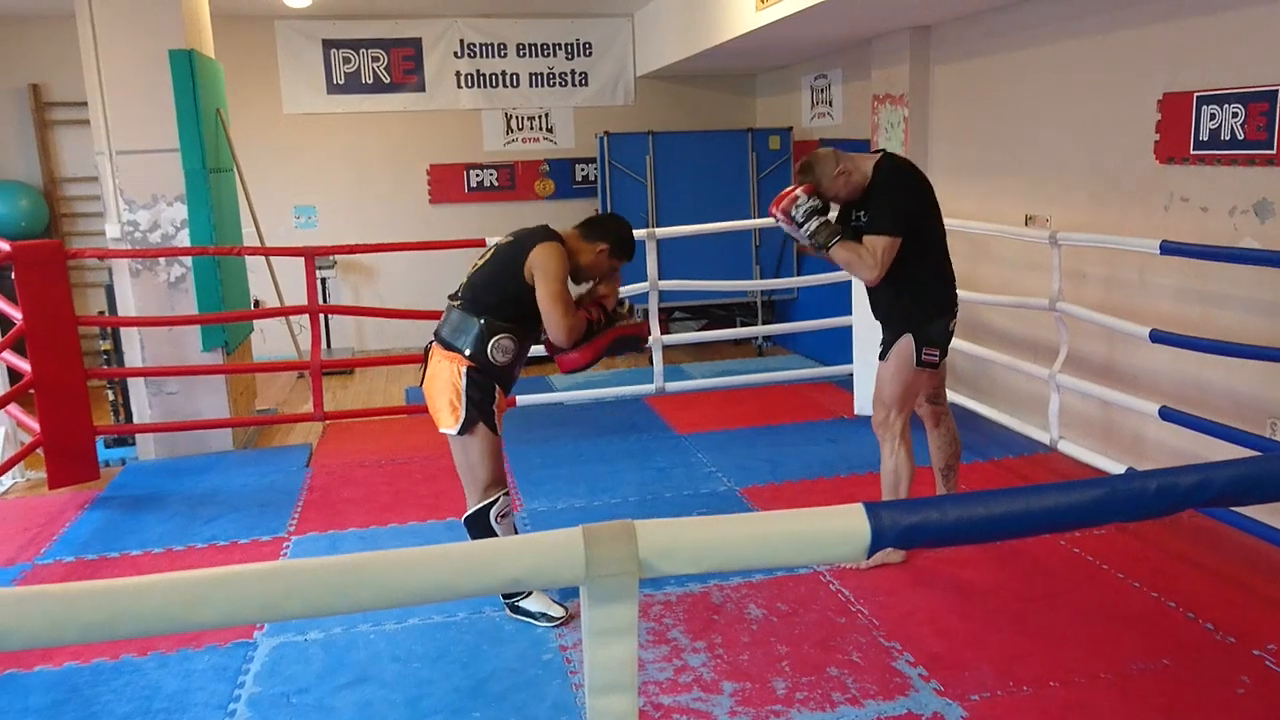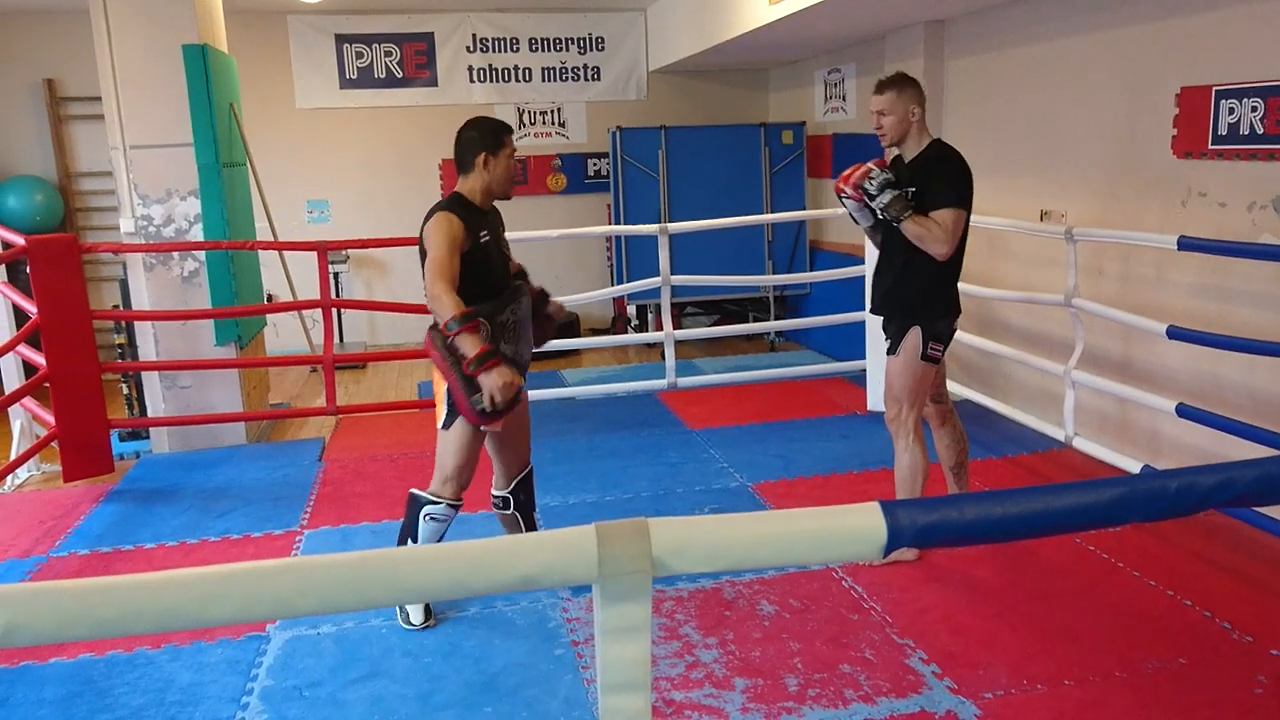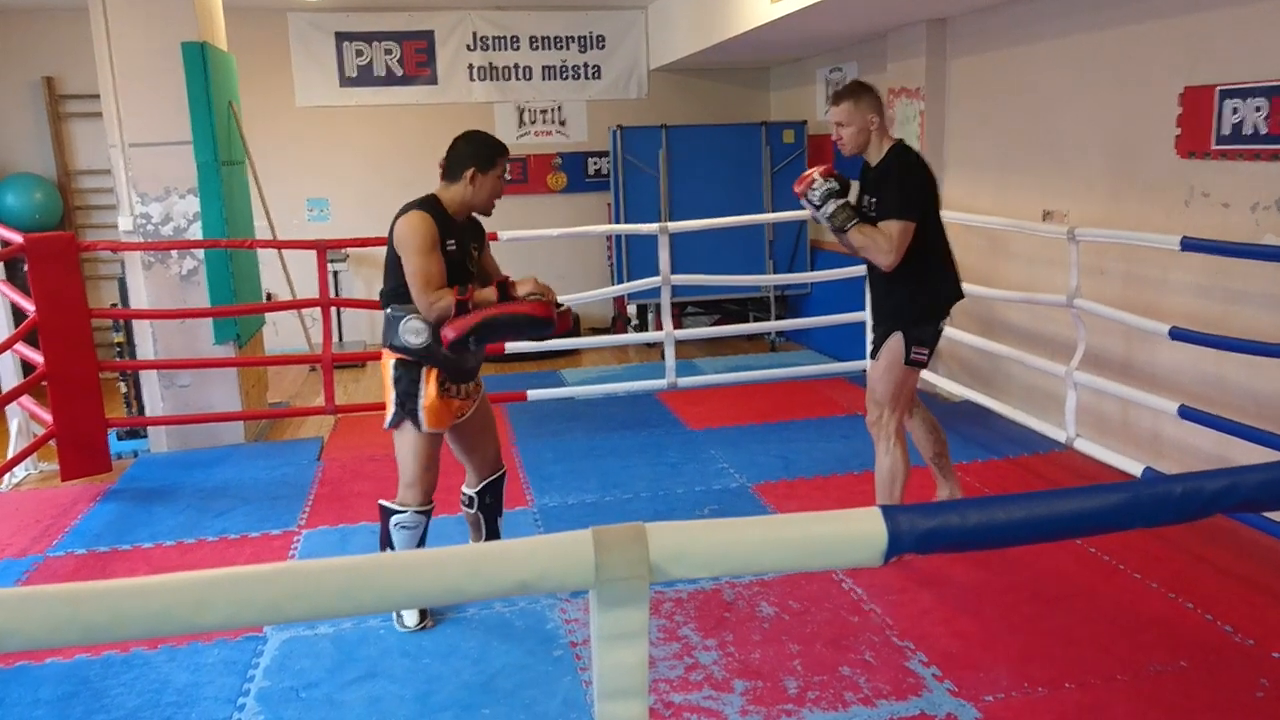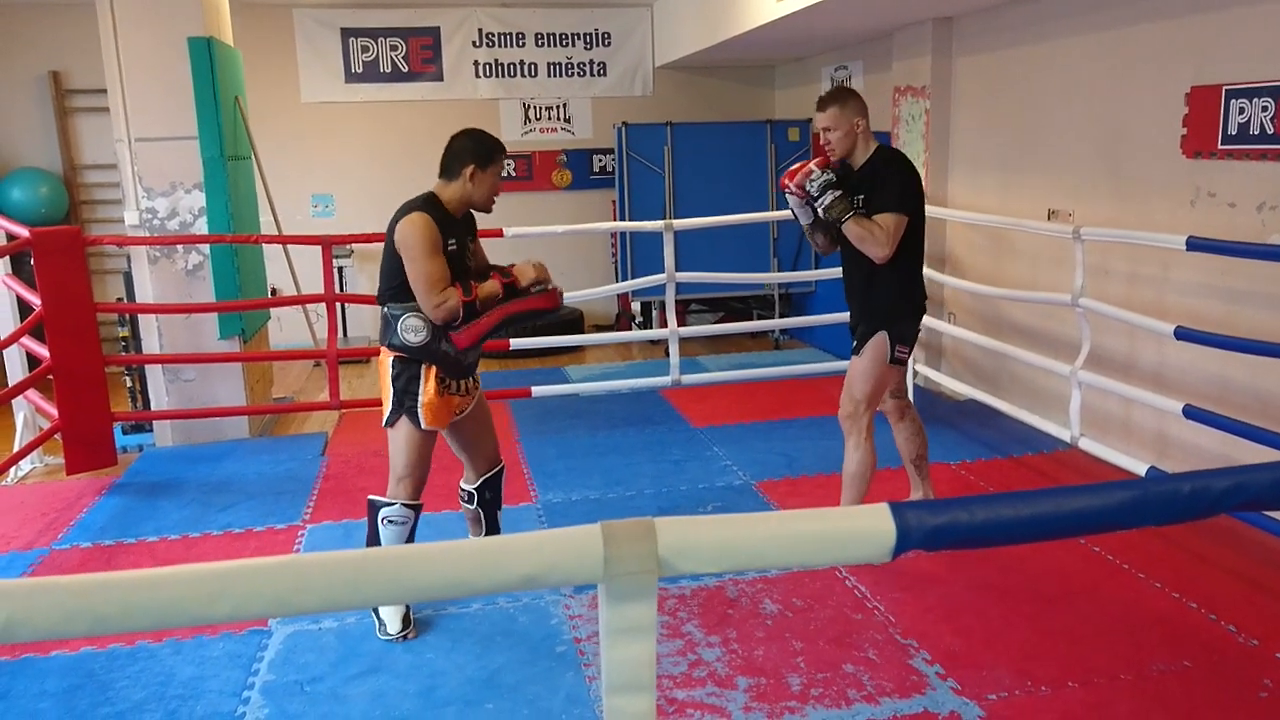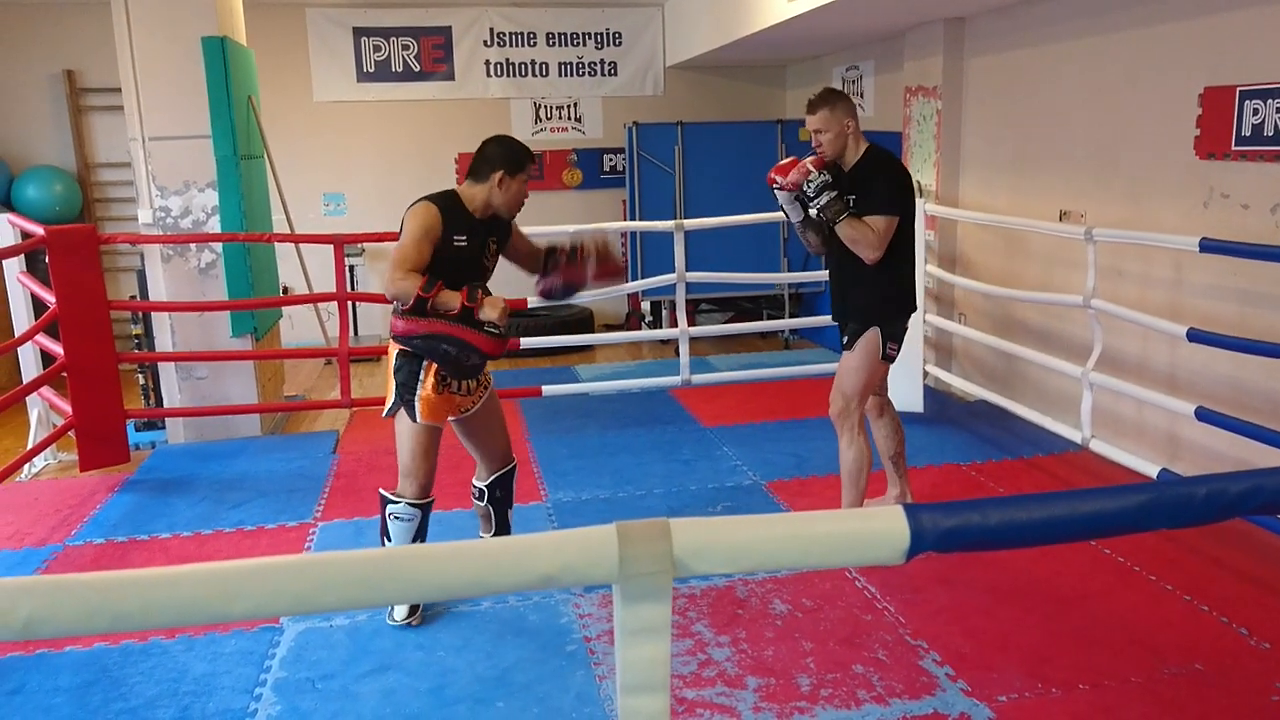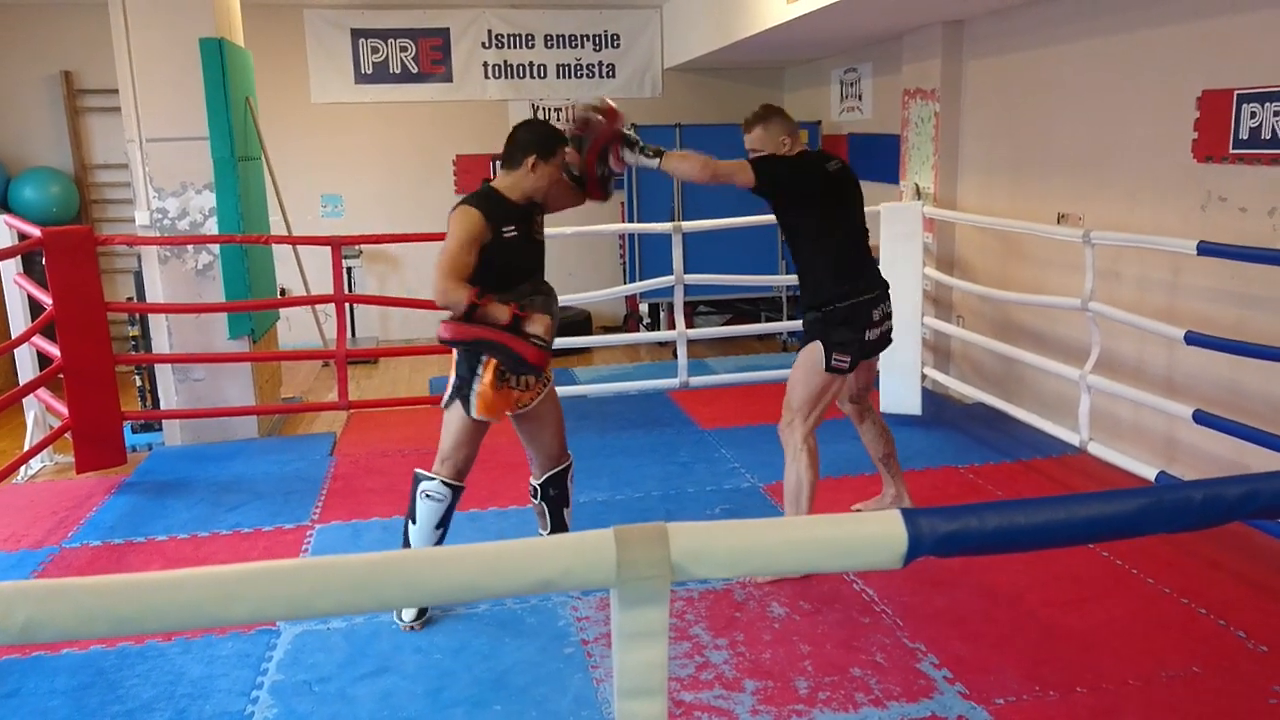
dt=0.7s
person 1, frame 1
left shoulder: (535, 242)
right shoulder: (551, 253)
left elbow: (542, 316)
right elbow: (561, 334)
left wrist: (592, 305)
right wrist: (599, 308)
left hip: (466, 369)
right hip: (465, 375)
left knee: (492, 479)
right knee: (485, 490)
right ankle: (516, 593)
person 1, frame 2
left shoulder: (489, 216)
right shoulder: (449, 220)
right elbow: (440, 296)
left wrist: (542, 306)
right wrist: (485, 363)
left hip: (501, 365)
right hip: (469, 372)
left knee: (516, 466)
right knee: (451, 484)
person 1, frame 3
left shoulder: (471, 227)
right shoulder: (418, 221)
left elbow: (492, 288)
right elbow: (433, 303)
left wrist: (531, 294)
right wrist: (509, 290)
left hip: (460, 373)
right hip: (417, 375)
left knee: (488, 469)
right knee: (416, 490)
person 1, frame 4
left shoulder: (462, 220)
right shoulder: (418, 222)
left elbow: (477, 274)
right elbow: (440, 305)
left wrist: (518, 279)
right wrist: (510, 282)
left hip: (455, 368)
right hip: (413, 370)
left knee: (487, 464)
right knee: (405, 487)
person 1, frame 5
left shoulder: (497, 223)
right shoulder: (430, 213)
left elbow: (538, 261)
right elbow: (398, 283)
right wrist: (476, 305)
left hip: (469, 367)
right hip: (422, 365)
left knee: (499, 465)
right knee: (413, 484)
person 1, frame 6
left shoulder: (524, 205)
right shoulder: (475, 214)
left elbow: (583, 190)
right elbow: (447, 290)
right wrist: (519, 319)
right hip: (485, 364)
left knee: (554, 463)
right knee: (449, 472)
person 2, frame 1
left shoulder: (893, 184)
right shoulder: (863, 186)
left elbow: (871, 269)
right elbow: (847, 255)
left wrist: (819, 228)
right wrist: (810, 230)
left hip: (920, 314)
right hip: (918, 311)
left knee: (888, 419)
right knee: (932, 409)
left ankle: (889, 540)
person 2, frame 2
left shoulder: (945, 165)
right shoulder: (896, 167)
left elbow: (941, 243)
left wrist: (891, 203)
right wrist: (865, 213)
left hip: (926, 310)
right hip: (904, 306)
left knee: (901, 416)
right knee: (935, 408)
person 2, frame 3
left shoulder: (904, 170)
right shoulder: (873, 171)
left elbow: (886, 254)
right elbow: (863, 244)
left wrist: (838, 207)
right wrist: (828, 215)
left hip: (913, 310)
right hip: (901, 306)
left knee: (882, 419)
right knee: (905, 405)
right ankle: (949, 491)
person 2, frame 4
left shoulder: (893, 170)
right shoulder: (844, 174)
left elbow: (881, 247)
right elbow: (827, 245)
left wrist: (833, 200)
right wrist: (807, 211)
left hip: (891, 310)
right hip: (871, 308)
left knee: (853, 415)
right knee: (894, 404)
right ankle: (923, 497)
person 2, frame 5
left shoulder: (885, 172)
right shoulder: (834, 173)
left elbow: (871, 248)
right elbow: (819, 245)
left wrist: (827, 200)
right wrist: (796, 207)
left hip: (880, 309)
right hip: (855, 305)
left knee: (844, 411)
right knee: (873, 401)
right ankle: (899, 494)
person 2, frame 6
left shoulder: (791, 173)
right shoulder: (830, 170)
left elbow: (713, 170)
left wrist: (644, 154)
left hip: (842, 315)
right hip: (867, 308)
left knee: (795, 428)
right knee: (857, 405)
right ankle: (896, 494)
